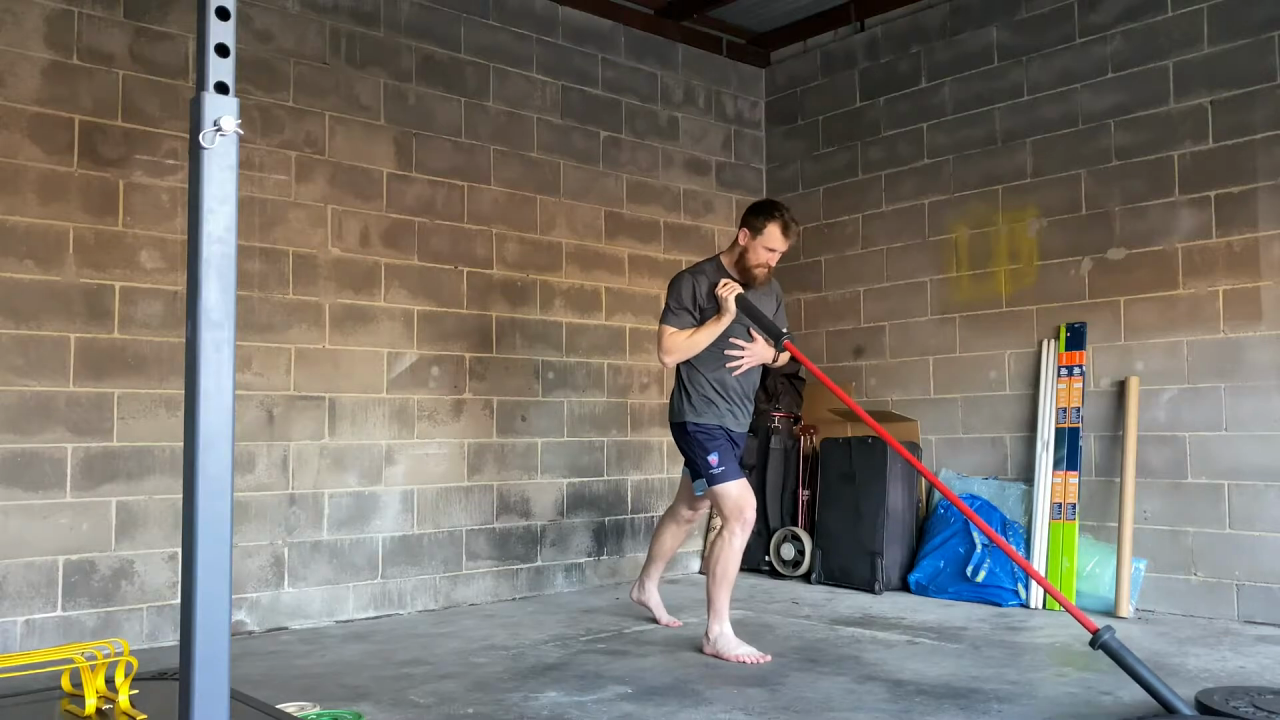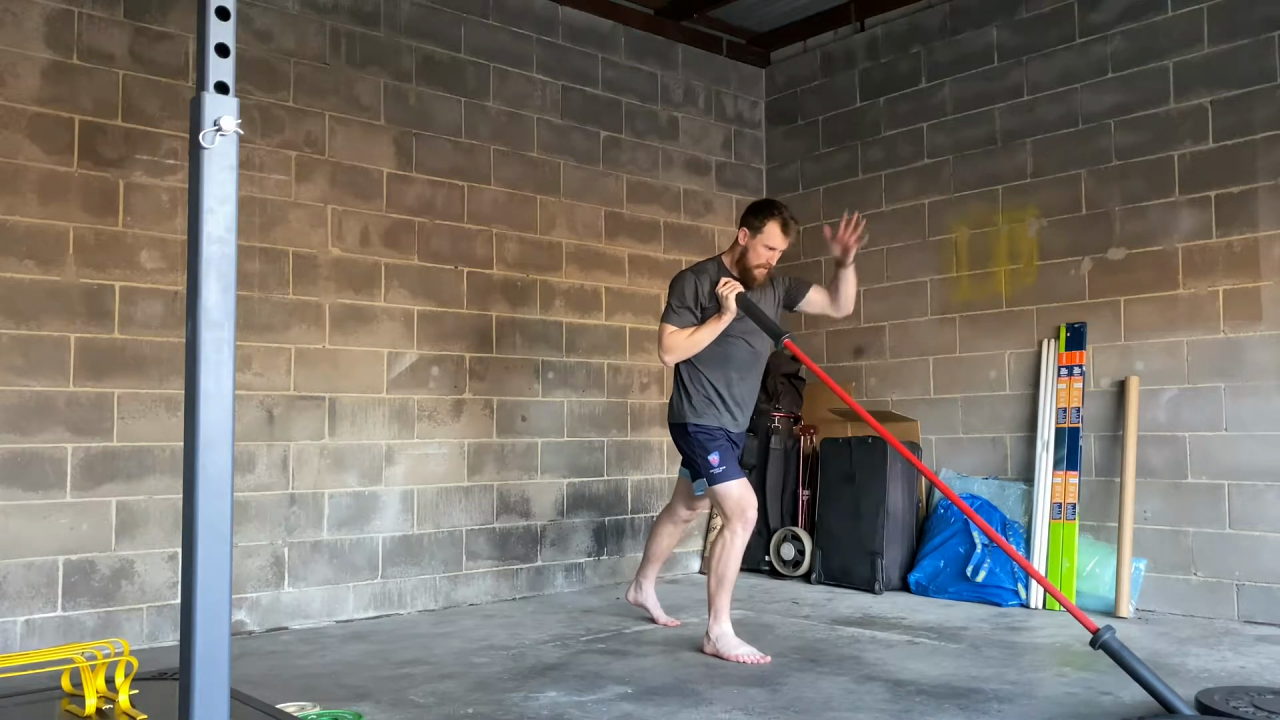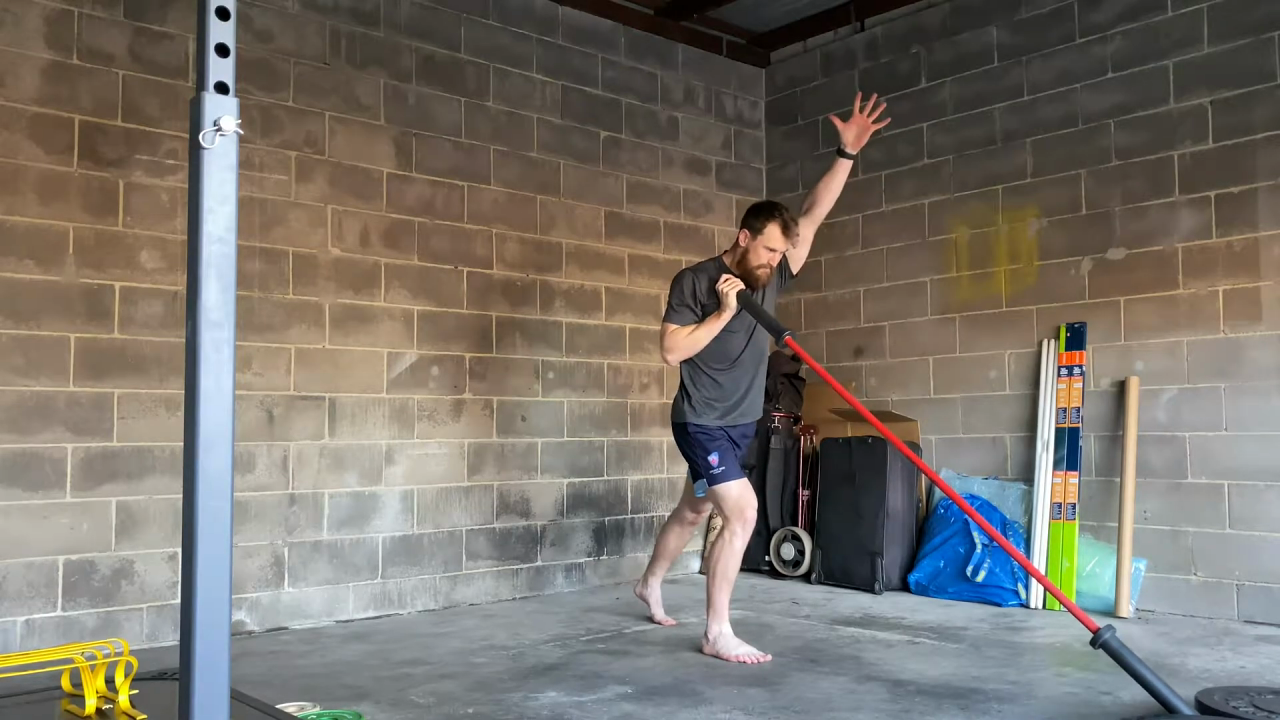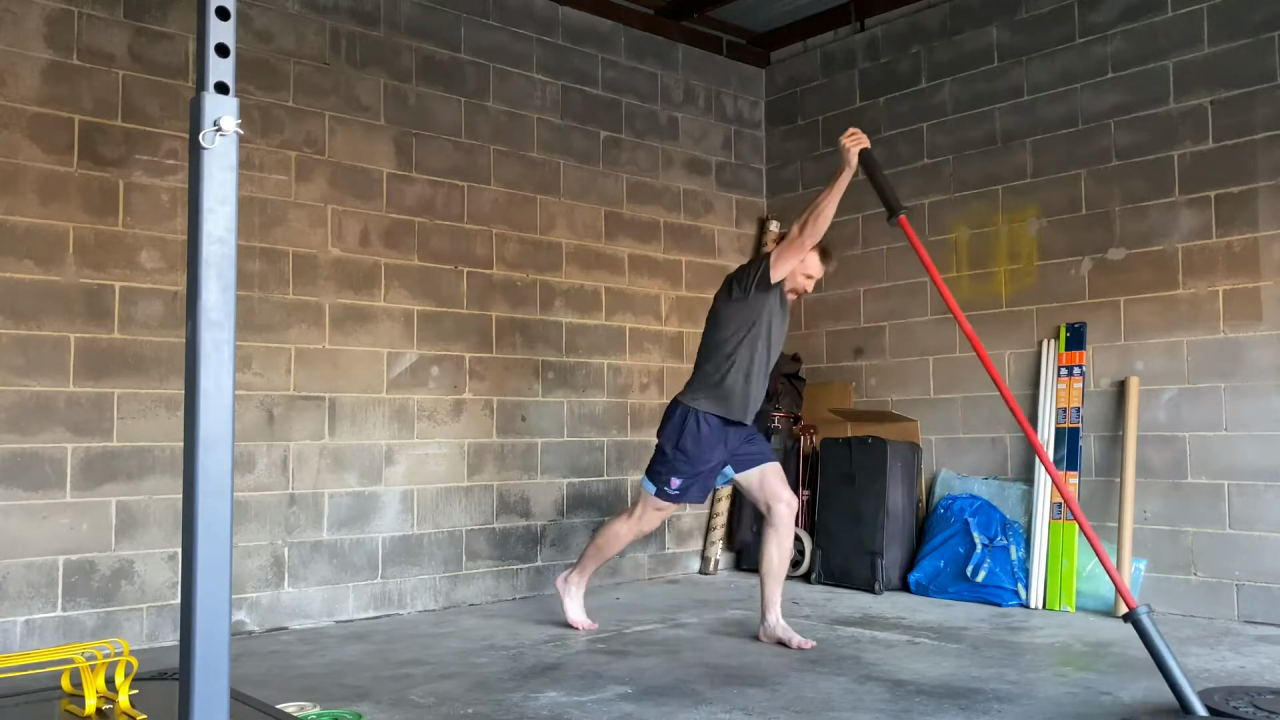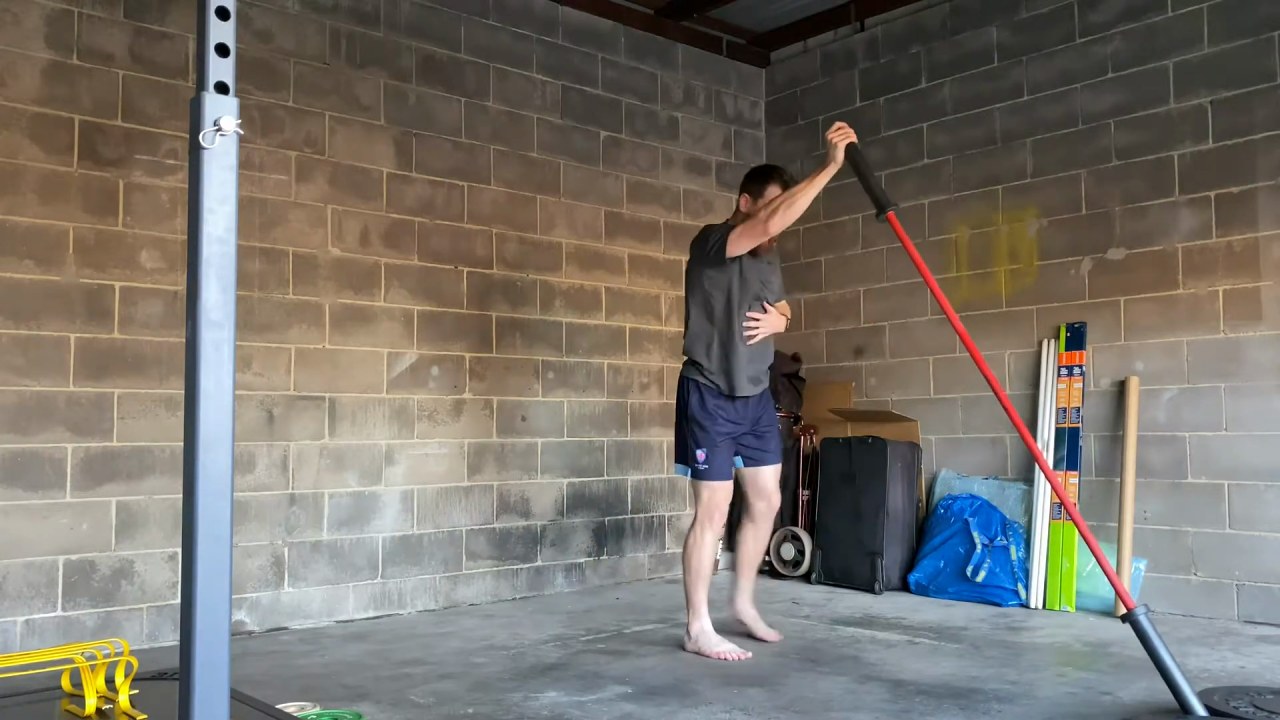
dt=1s
person 1, frame 1
left shoulder: (769, 288)
right shoulder: (693, 281)
left elbow: (784, 348)
right elbow: (669, 351)
left wrist: (769, 352)
right wrist: (723, 316)
left hip: (736, 419)
right hip: (700, 417)
left knee: (689, 508)
right knee: (741, 513)
left ankle: (647, 585)
right ankle: (718, 632)
person 1, frame 2
left shoulder: (776, 285)
right shoulder: (694, 281)
left elbow: (840, 306)
right elbow: (670, 350)
left wrist: (845, 260)
right wrist: (723, 315)
left hip: (734, 423)
right hip: (700, 420)
left knee: (683, 508)
right knee: (742, 513)
left ankle: (642, 586)
right ankle: (719, 633)
person 1, frame 3
left shoulder: (771, 274)
right shoulder: (695, 281)
left elbow: (815, 214)
right elbow: (672, 350)
left wrist: (848, 152)
right wrist: (723, 312)
left hip: (740, 422)
right hip: (702, 422)
left knee: (693, 510)
right knee: (742, 513)
left ankle: (650, 584)
right ankle: (717, 633)
person 1, frame 4
left shoulder: (775, 303)
right shoulder: (749, 283)
right elbow: (805, 235)
right wrist: (846, 171)
left hip: (737, 425)
right hip: (699, 422)
left knee: (783, 506)
right knee: (644, 518)
left ankle: (772, 621)
right ankle: (574, 581)
person 1, frame 5
left shoulder: (766, 259)
right shoulder: (711, 243)
left elbow: (782, 311)
right elbow: (771, 222)
left wrist: (778, 320)
right wrist: (831, 166)
left hip: (755, 396)
right hip: (709, 396)
left knee: (766, 502)
right knee: (712, 512)
left ankle: (743, 602)
right ankle: (698, 629)
